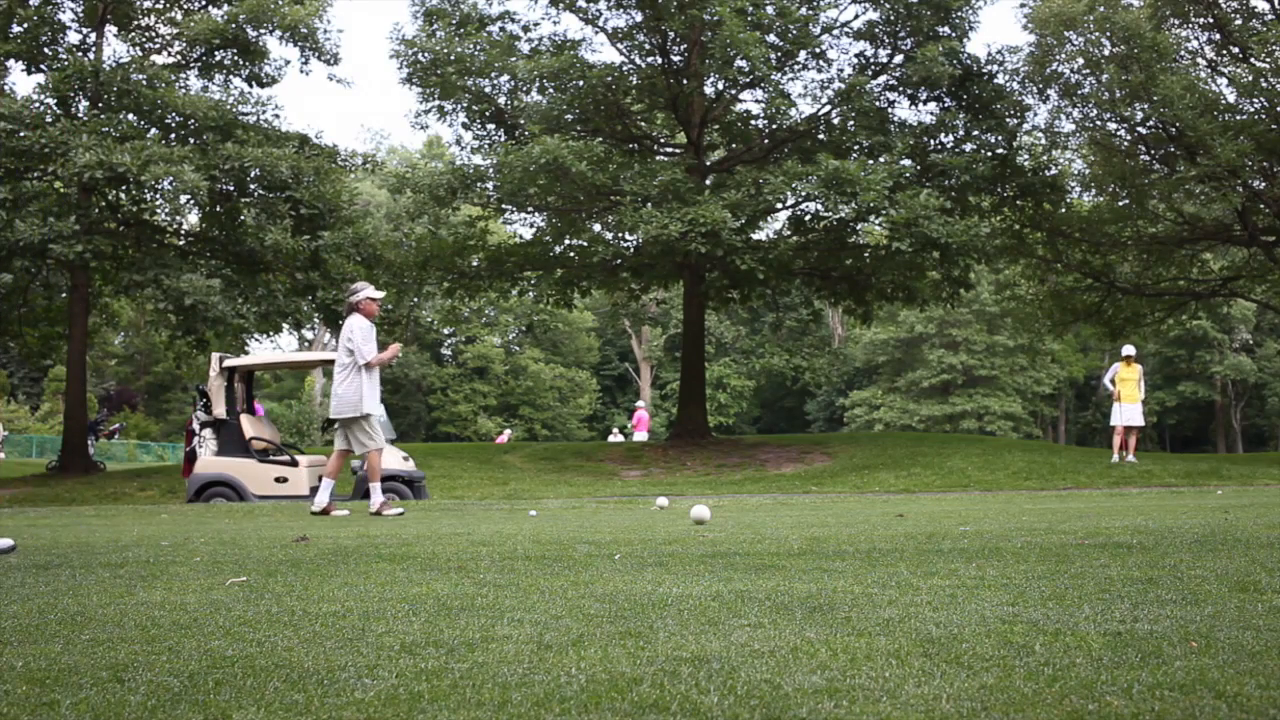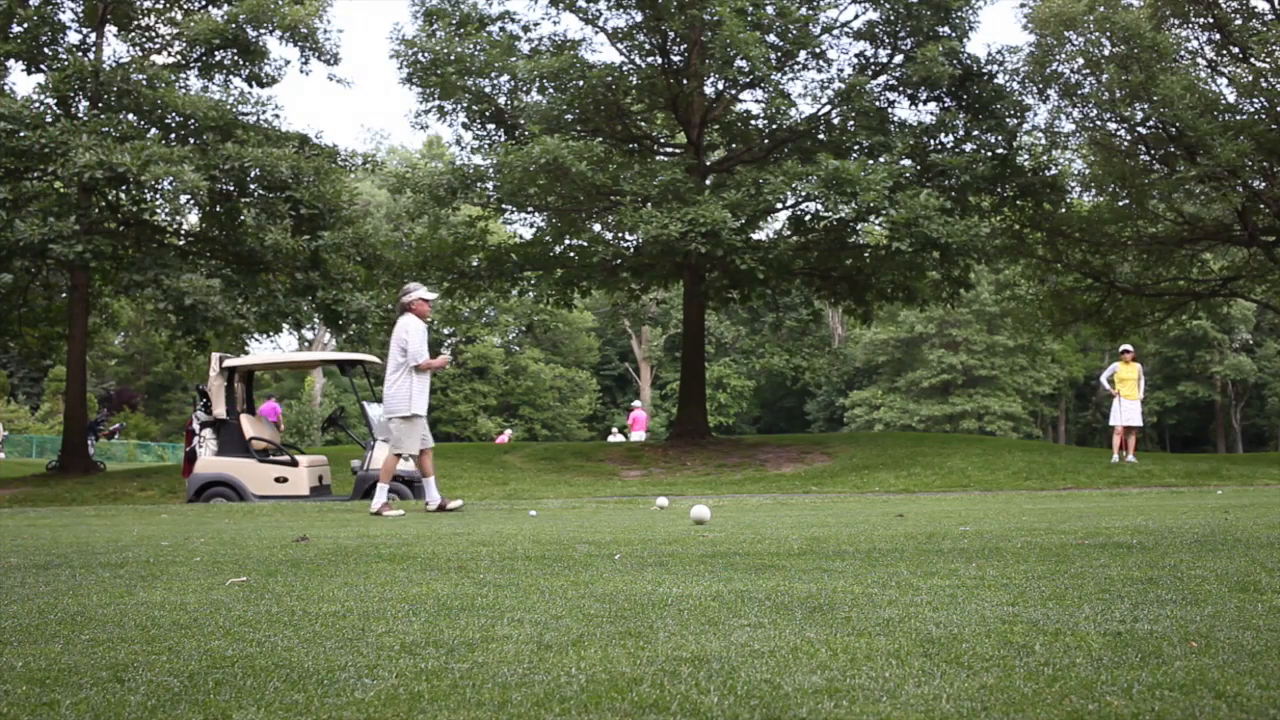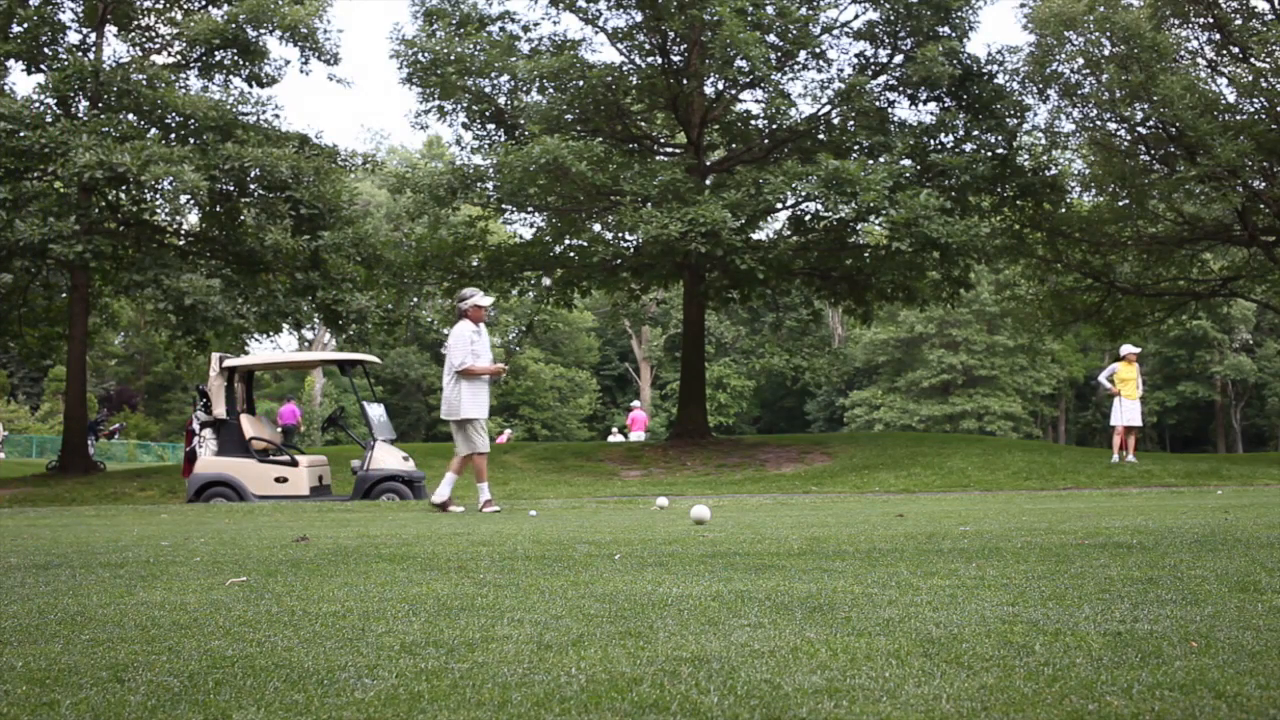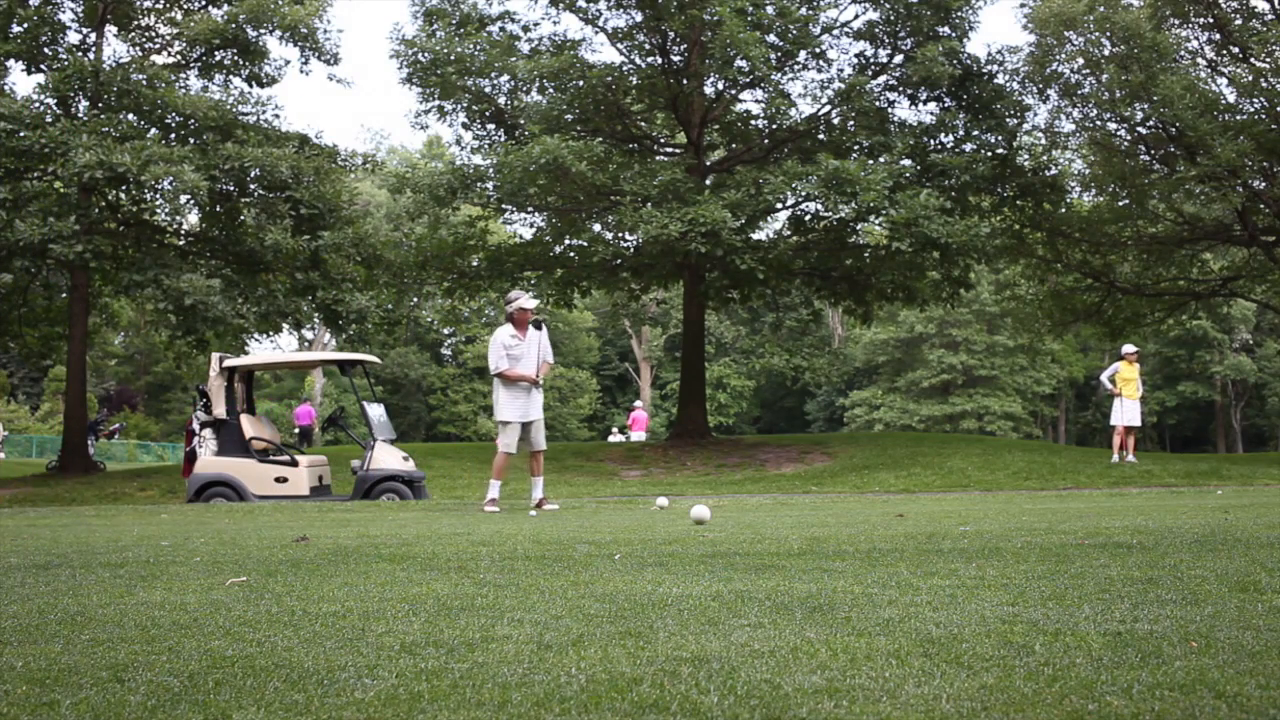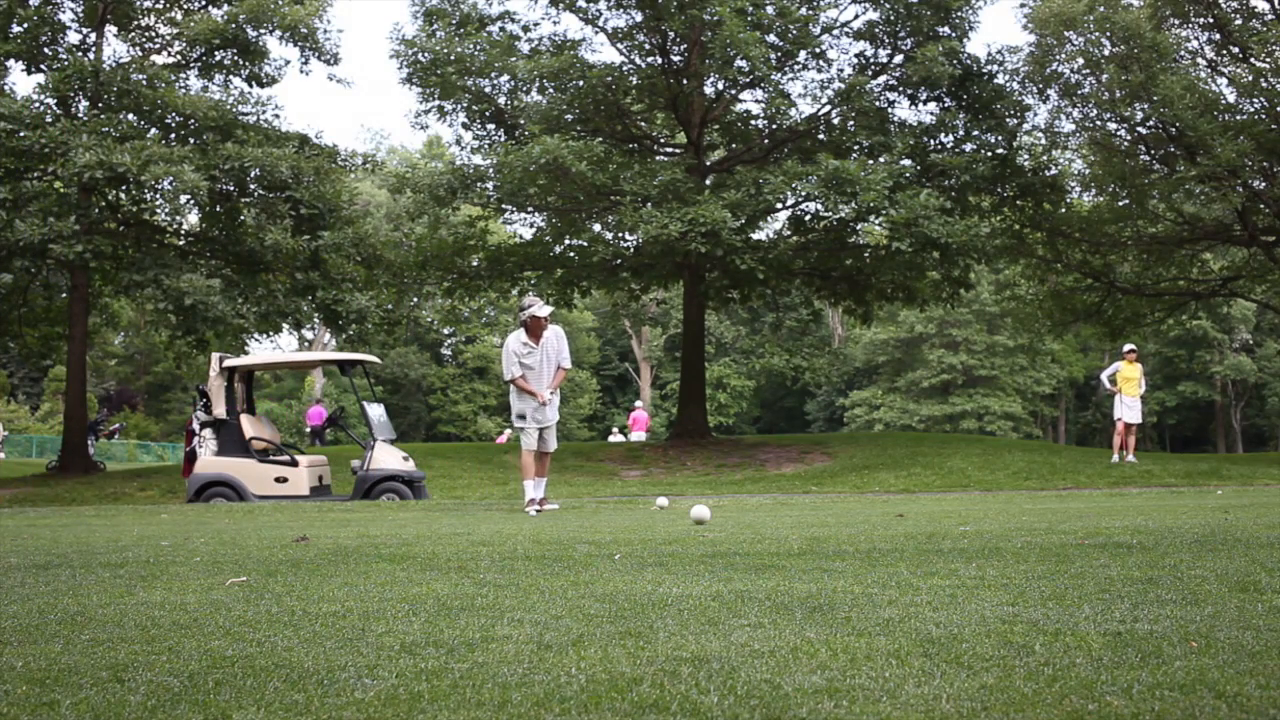
dt=0.7s
person 1, frame 1
left shoulder: (355, 324)
right shoulder: (359, 325)
right elbow: (370, 361)
left wrist: (385, 357)
right wrist: (390, 353)
left hip: (349, 399)
right hip: (357, 399)
left knee: (342, 450)
right knee: (373, 447)
left ankle: (321, 501)
right ankle: (377, 502)
person 1, frame 2
left shoulder: (407, 324)
right shoulder: (413, 325)
right elbow: (421, 363)
left wrist: (435, 363)
right wrist: (440, 362)
left hip: (410, 399)
right hip: (408, 400)
left knee: (425, 448)
right knee: (399, 449)
left ankle: (434, 499)
right ankle: (379, 501)
person 1, frame 3
left shoulder: (481, 329)
right shoulder: (461, 332)
left elbow: (484, 361)
right elbow: (462, 367)
left wrist: (494, 369)
right wrist: (490, 370)
left hip: (475, 400)
right hip: (464, 401)
left knee: (466, 451)
right knee: (479, 450)
left ankle: (442, 495)
right ankle: (485, 498)
person 1, frame 4
left shoulder: (539, 329)
right shoulder: (500, 336)
left elbow: (547, 359)
right elbow: (499, 371)
left wrist: (540, 375)
right wrist: (525, 377)
left hip: (533, 400)
right hip: (509, 401)
left knee: (537, 449)
right knee: (506, 449)
left ankle: (538, 496)
right ankle: (492, 497)
person 1, frame 5
left shoulder: (556, 333)
right shoulder: (513, 342)
left elbow: (564, 366)
right elbow: (513, 377)
left wrist: (551, 390)
right wrist: (536, 393)
left hip: (549, 404)
right hip: (525, 403)
left knee: (546, 450)
right knee: (529, 448)
left ankle: (540, 496)
right ankle: (530, 498)
